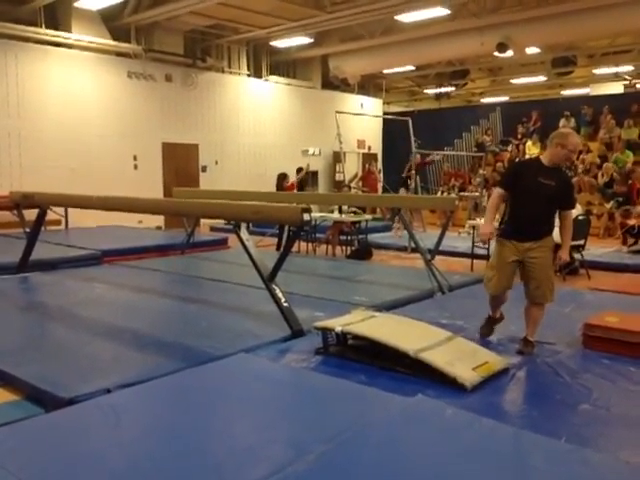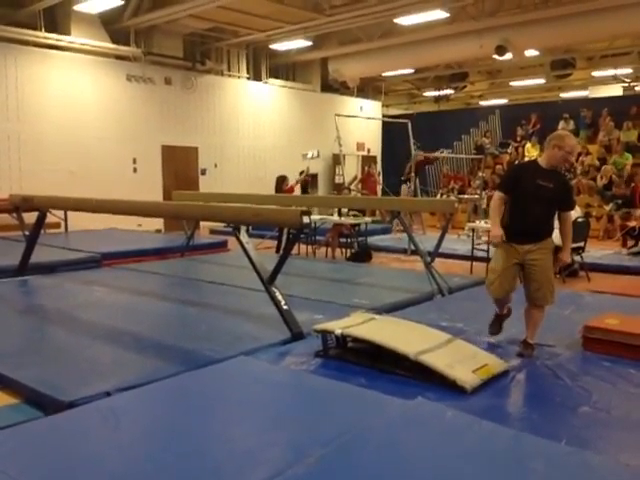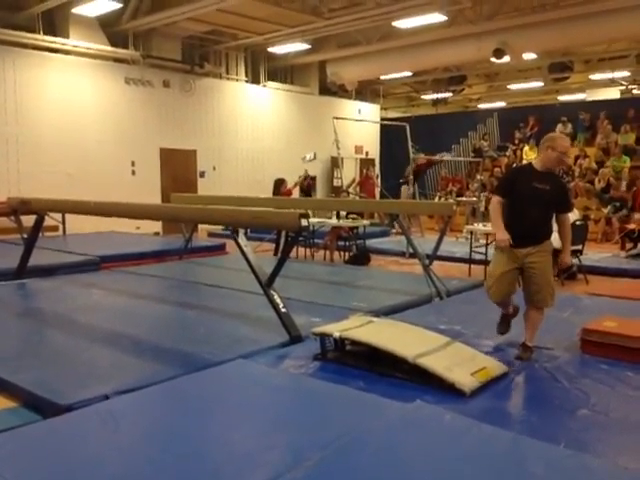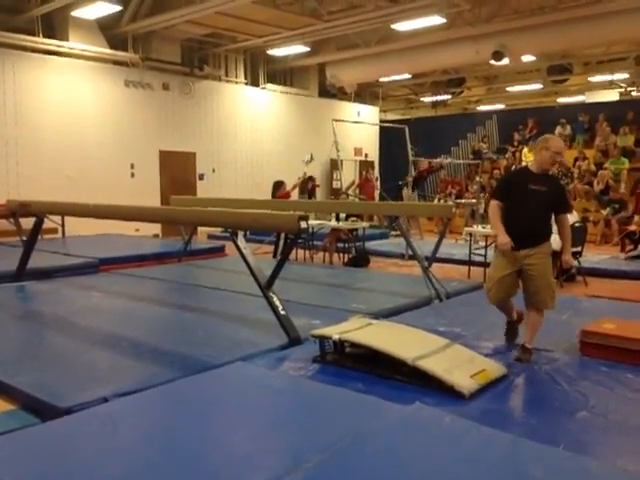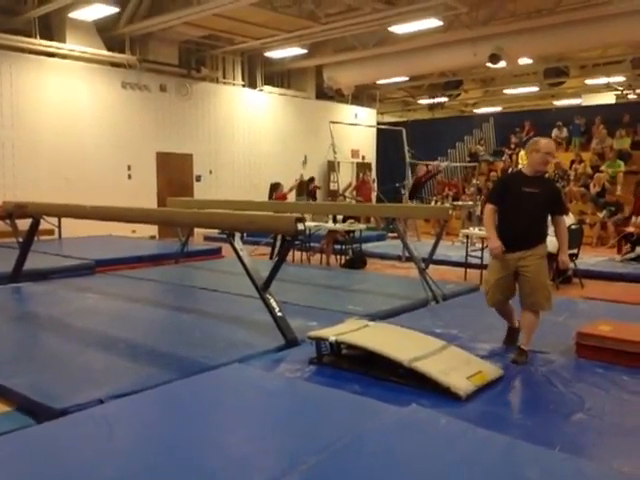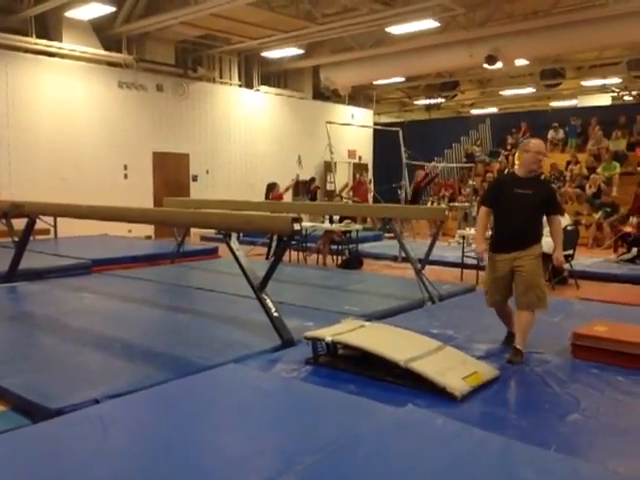
dt=0.1s
person 1, frame 1
left shoulder: (563, 181)
right shoulder: (521, 168)
left elbow: (566, 216)
right elbow: (498, 195)
left wrist: (565, 248)
right wrist: (488, 222)
left hip: (540, 244)
right hip: (509, 239)
left knee: (538, 294)
right knee: (496, 286)
left ankle: (529, 338)
right ankle: (494, 314)
person 1, frame 2
left shoulder: (562, 183)
right shoulder: (519, 171)
left elbow: (565, 217)
right elbow: (498, 198)
left wrist: (565, 249)
right wrist: (495, 225)
left hip: (541, 246)
right hip: (509, 242)
left knee: (538, 297)
right knee: (498, 289)
left ankle: (529, 340)
right ankle: (501, 311)
person 1, frame 3
left shoulder: (558, 186)
right shoulder: (516, 174)
left elbow: (563, 219)
right elbow: (496, 203)
left wrist: (566, 251)
right wrist: (499, 230)
left hip: (540, 248)
right hip: (509, 245)
left knee: (537, 299)
right knee: (498, 292)
left ankle: (527, 343)
right ankle: (508, 311)
person 1, frame 4
left shoulder: (555, 186)
right shoulder: (512, 178)
left elbow: (562, 220)
right elbow: (494, 206)
left wrist: (566, 251)
right wrist: (500, 233)
left hip: (538, 250)
right hip: (508, 248)
left knee: (536, 301)
right knee: (497, 294)
left ankle: (527, 345)
right ankle: (513, 317)
person 1, frame 5
left shoulder: (550, 188)
right shoulder: (507, 181)
left elbow: (559, 221)
right elbow: (489, 210)
left wrist: (563, 251)
right wrist: (492, 238)
left hip: (534, 252)
right hip: (504, 251)
left knee: (532, 302)
right knee: (495, 297)
left ankle: (523, 347)
right ankle: (514, 325)
person 1, frame 6
left shoulder: (544, 189)
right shoulder: (501, 183)
left elbow: (554, 219)
right elbow: (485, 212)
left wrist: (558, 249)
right wrist: (480, 240)
left hip: (529, 252)
right hip: (499, 251)
left knee: (526, 301)
right knee: (495, 299)
left ankle: (519, 347)
right ankle: (512, 329)
